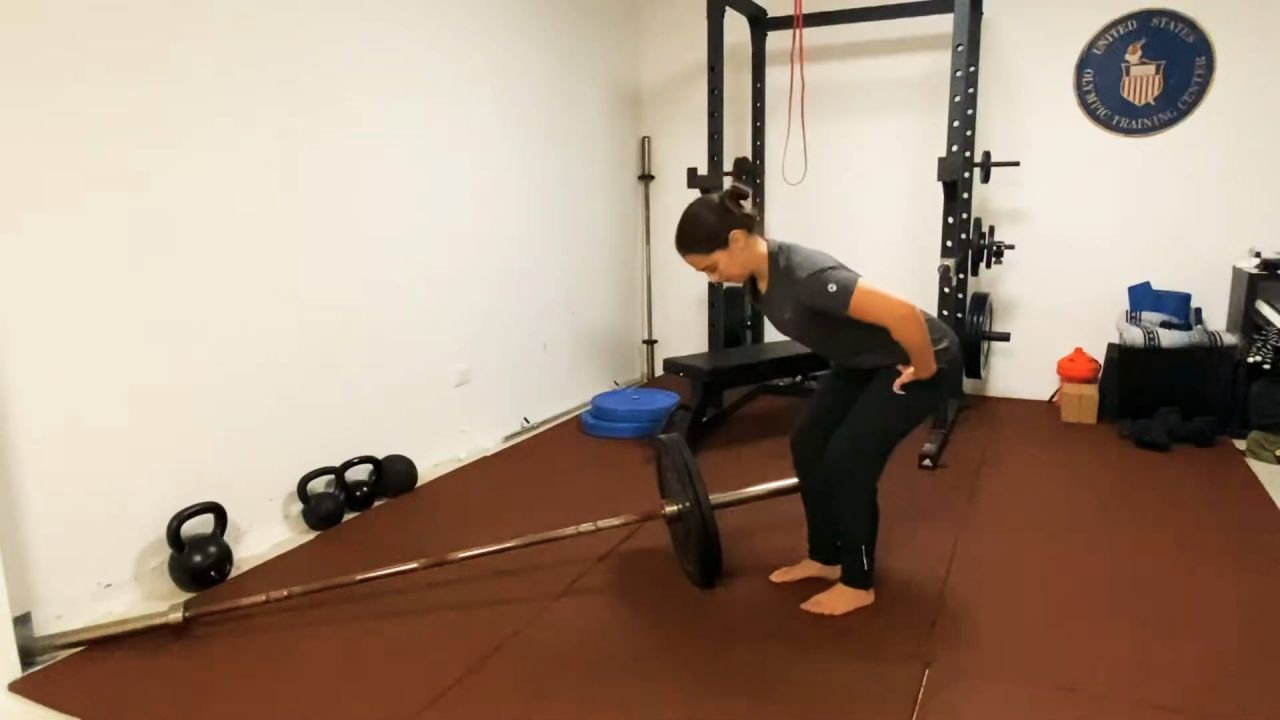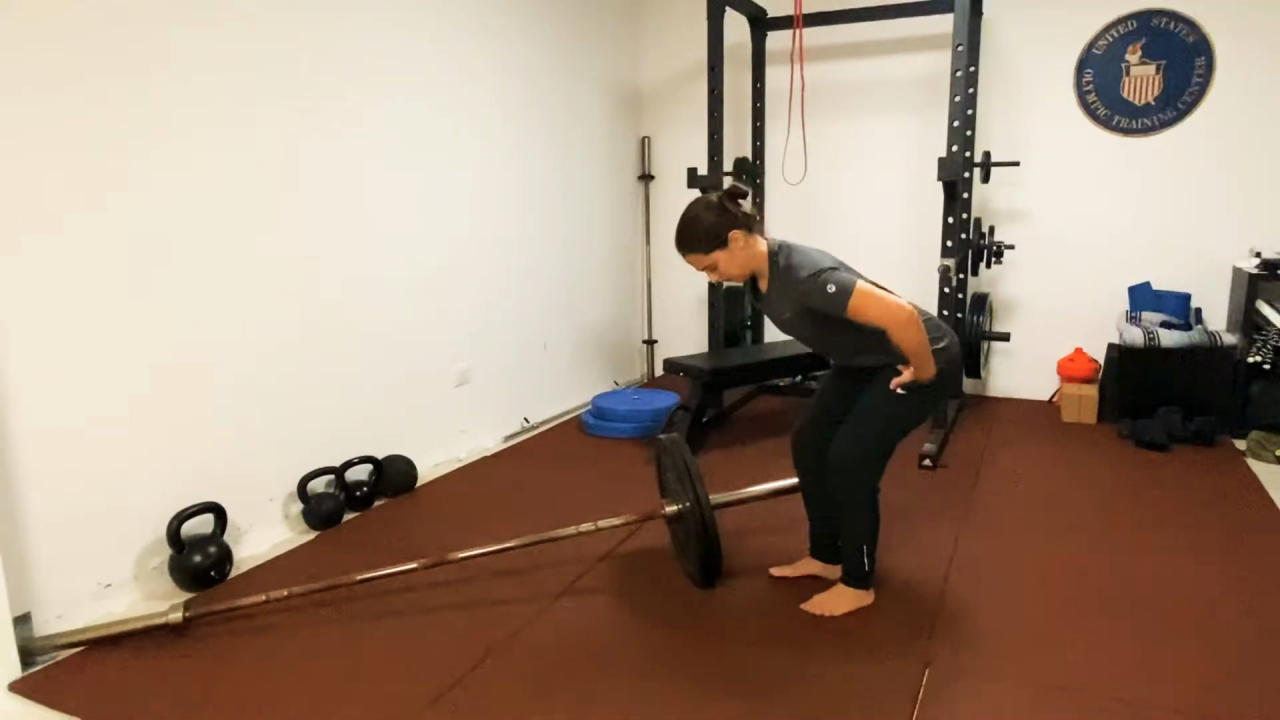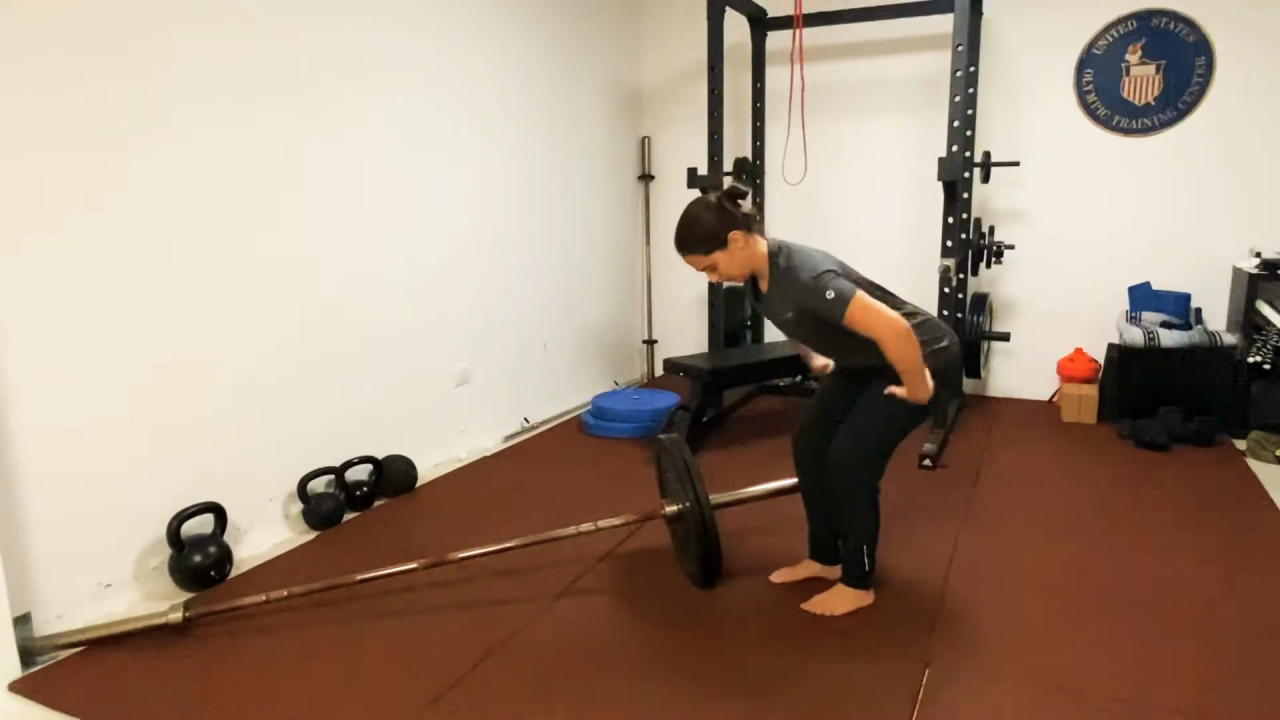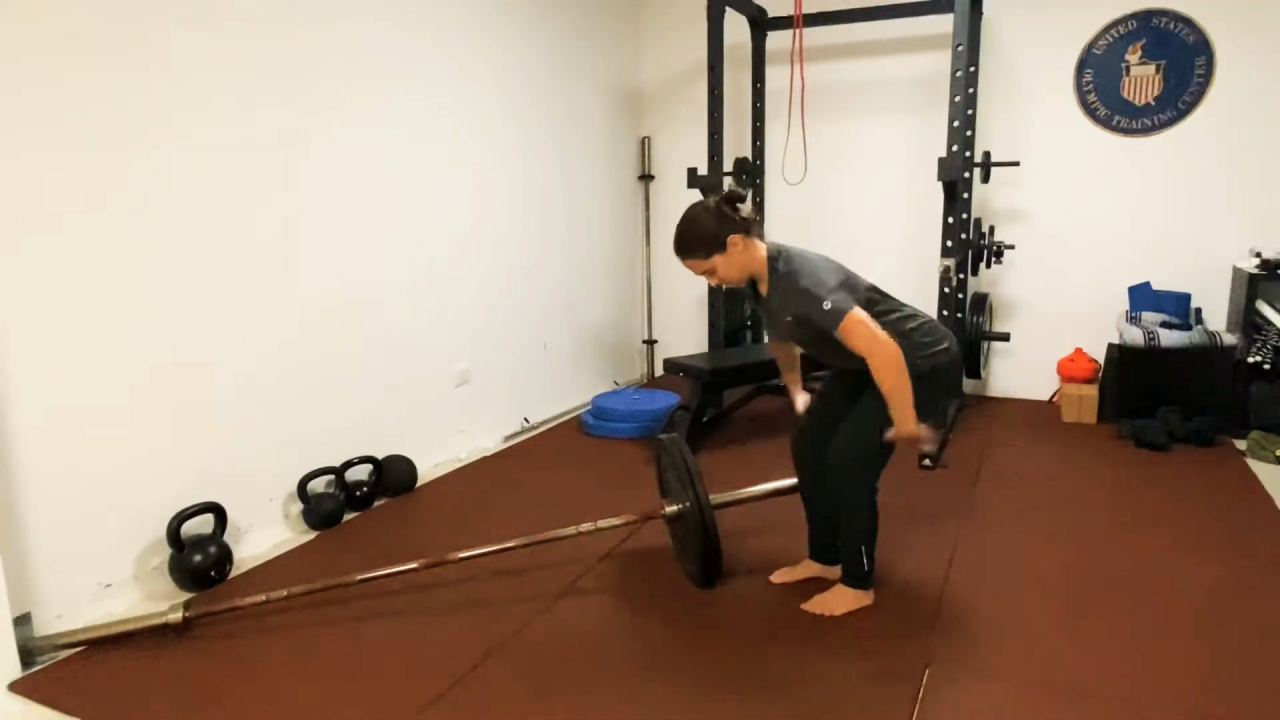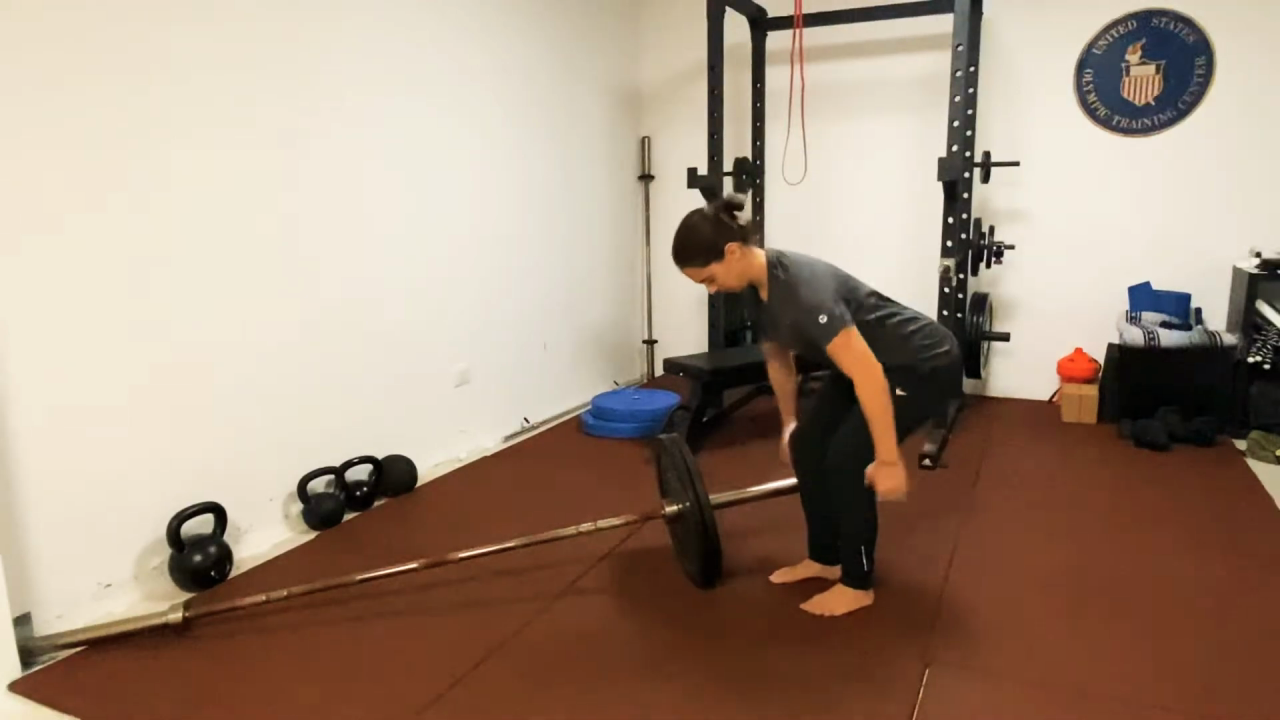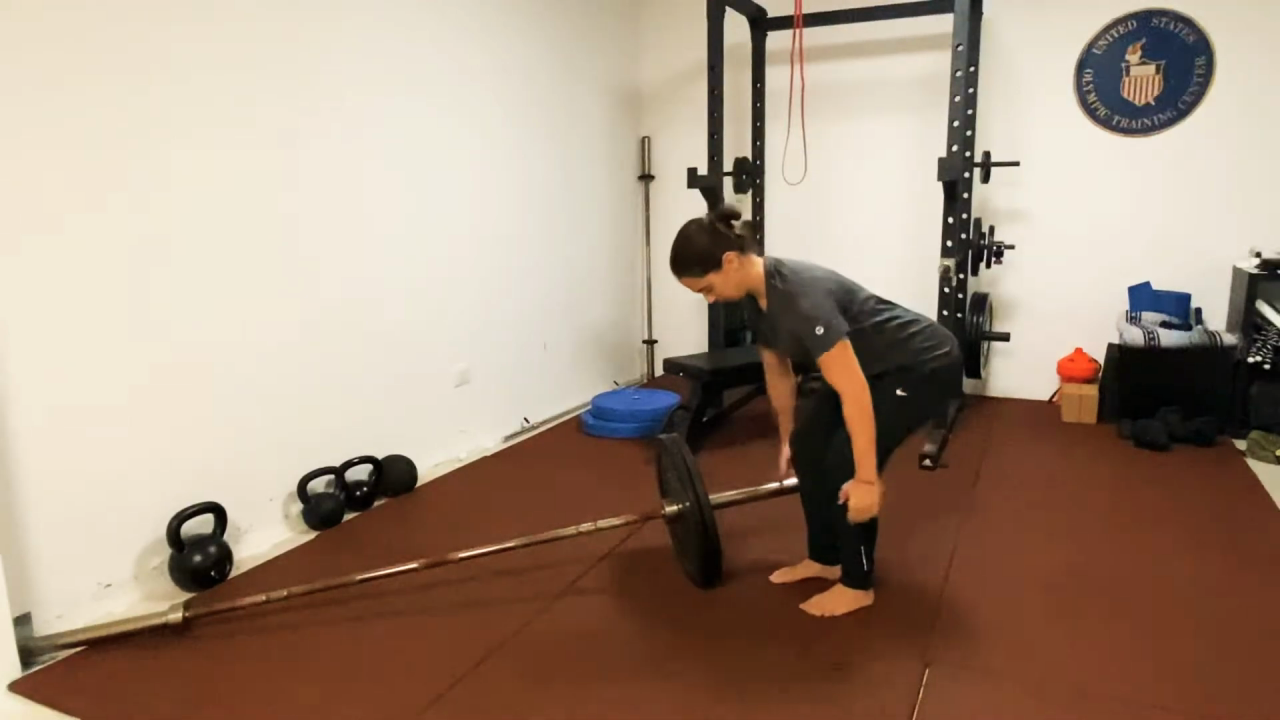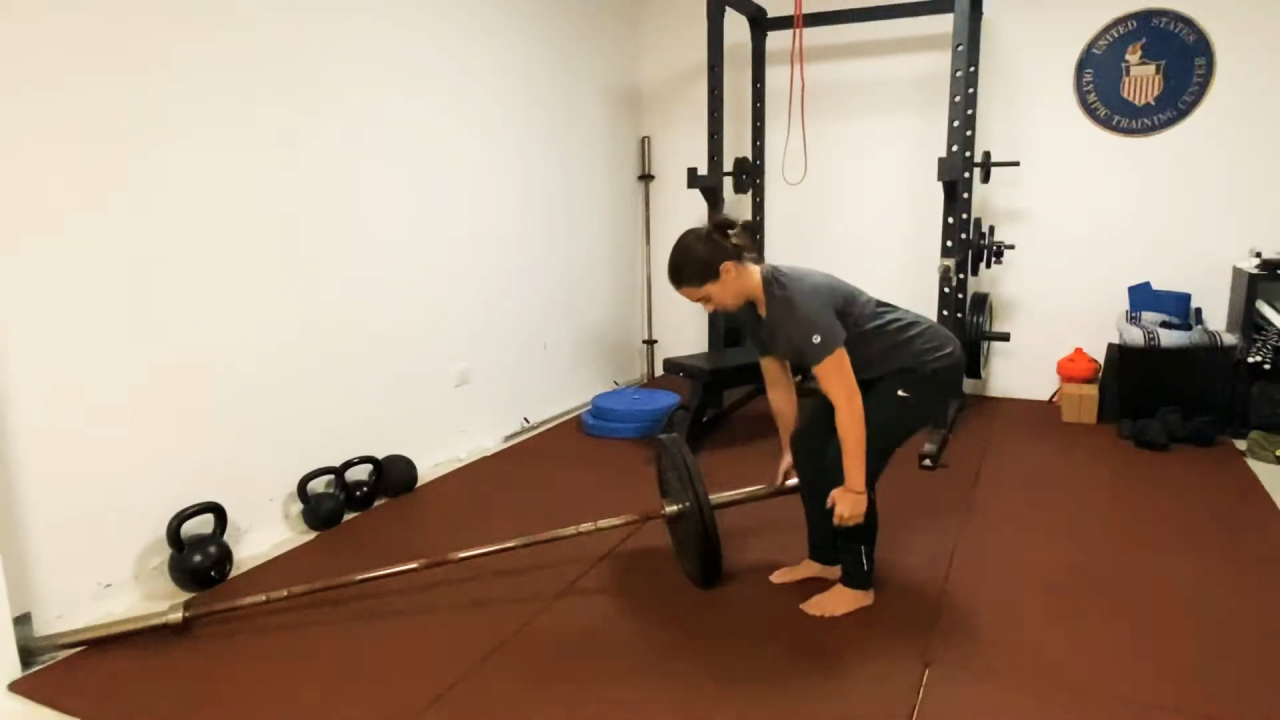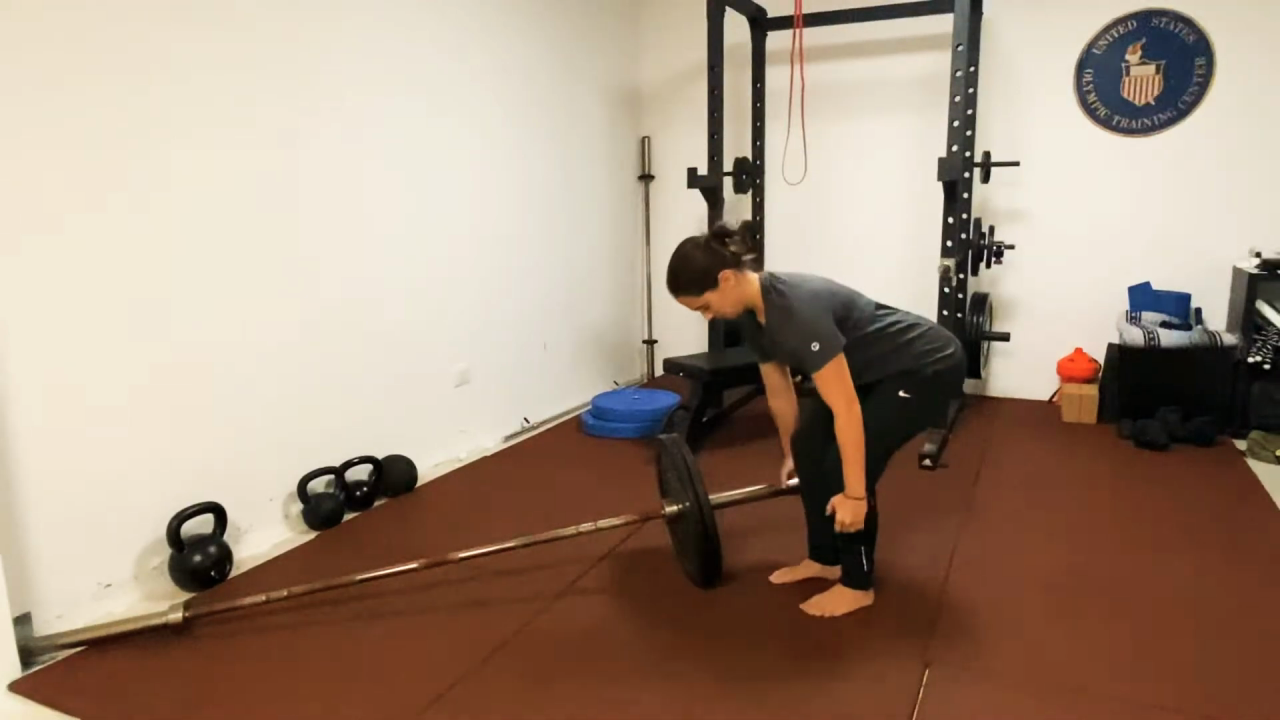
dt=0.1s
person 1, frame 1
left shoulder: (803, 275)
right shoulder: (757, 278)
left elbow: (903, 313)
left wrist: (923, 370)
left hip: (921, 358)
right hip: (863, 361)
left knee: (848, 458)
right knee: (808, 445)
left ankle: (857, 584)
right ankle: (824, 558)
person 1, frame 2
left shoulder: (803, 274)
right shoulder: (759, 277)
left elbow: (901, 315)
left wrist: (922, 371)
right wrist: (828, 349)
left hip: (923, 356)
right hip: (865, 359)
left knee: (850, 457)
right knee: (809, 445)
left ankle: (858, 585)
right ankle: (825, 557)
person 1, frame 3
left shoulder: (803, 275)
right shoulder: (758, 278)
left elbow: (893, 329)
left wrist: (919, 388)
right wrist: (816, 361)
left hip: (924, 357)
right hip: (866, 360)
left knee: (850, 458)
right knee: (809, 446)
left ankle: (858, 585)
right ankle: (824, 558)
person 1, frame 4
left shoulder: (802, 280)
right shoulder: (758, 282)
left elbow: (884, 351)
right elbow: (782, 340)
left wrist: (907, 426)
right wrist: (796, 393)
left hip: (924, 360)
right hip: (868, 358)
left knee: (848, 459)
right knee: (807, 445)
left ankle: (857, 584)
right ankle: (824, 559)
person 1, frame 5
left shoulder: (801, 287)
right shoulder: (758, 287)
left elbow: (868, 374)
right elbow: (777, 356)
left wrist: (888, 460)
right wrist: (788, 423)
left hip: (925, 362)
right hip: (871, 359)
left knee: (847, 459)
right knee: (807, 446)
left ankle: (858, 585)
right ankle: (824, 559)
person 1, frame 6
left shoulder: (799, 295)
right shoulder: (756, 299)
left elbow: (855, 392)
right elbow: (778, 373)
left wrist: (867, 479)
right wrist: (787, 441)
left hip: (926, 364)
right hip: (875, 363)
left knee: (841, 459)
right knee: (808, 446)
left ankle: (857, 585)
right ankle: (824, 559)
person 1, frame 7
left shoulder: (798, 302)
right shoulder: (752, 307)
left elbow: (847, 402)
right elbow: (778, 383)
left wrist: (856, 487)
right wrist: (787, 450)
left hip: (927, 365)
right hip: (873, 367)
left knee: (842, 461)
right knee: (808, 446)
left ankle: (857, 585)
right ankle: (824, 559)
person 1, frame 8
left shoulder: (797, 309)
right shoulder: (753, 314)
left elbow: (846, 409)
right elbow: (778, 389)
left wrist: (854, 494)
right wrist: (790, 455)
left hip: (929, 367)
right hip: (877, 368)
left knee: (843, 461)
right knee: (810, 447)
left ankle: (857, 585)
right ankle: (824, 559)
